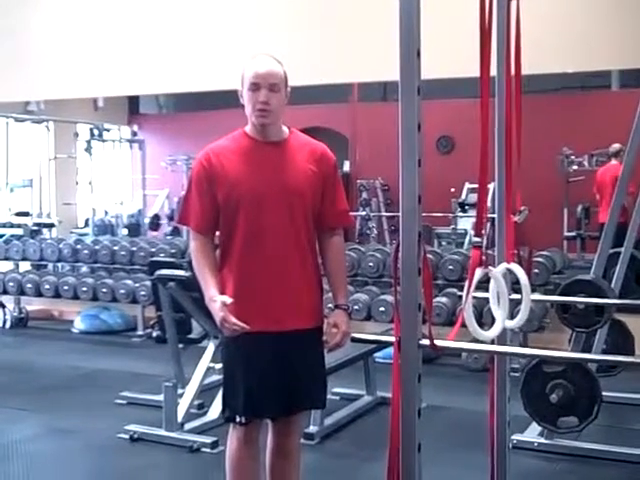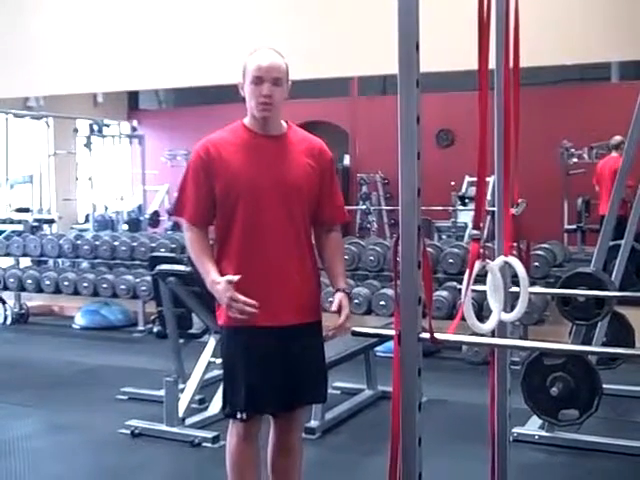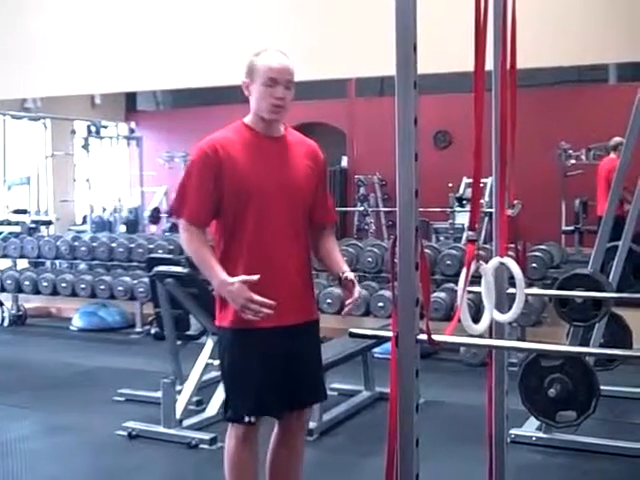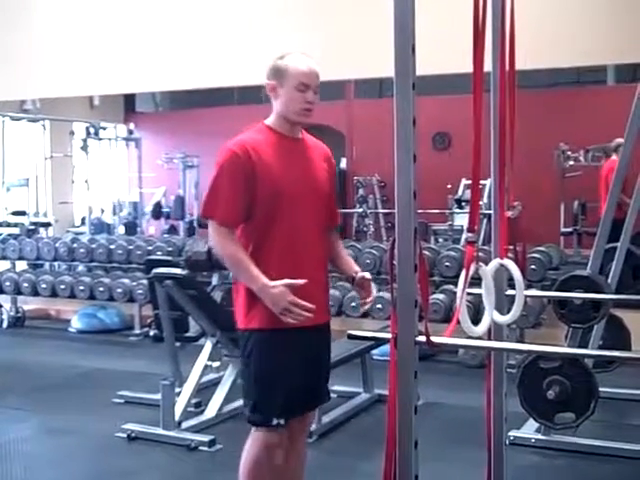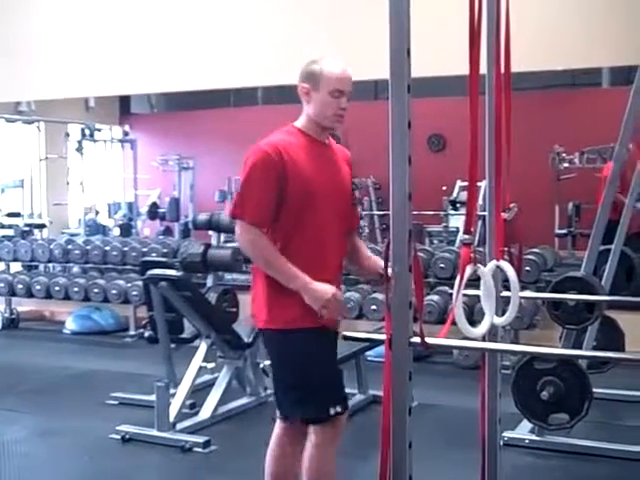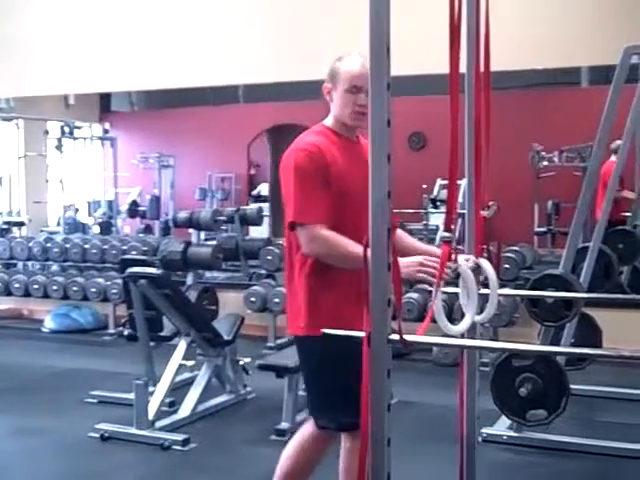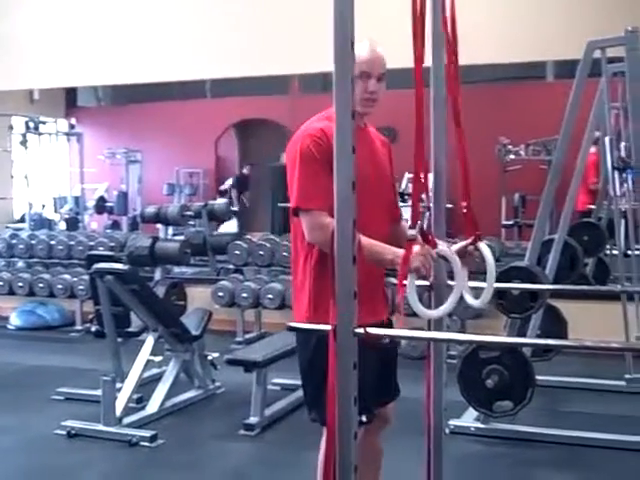
dt=0.4s
person 1, frame 1
left shoulder: (318, 157)
right shoulder: (213, 160)
left elbow: (332, 237)
right elbow: (200, 238)
left wrist: (341, 305)
right wrist: (213, 296)
left hip: (303, 318)
right hip: (245, 320)
left knee: (290, 422)
right knee: (245, 425)
person 1, frame 2
left shoulder: (315, 152)
right shoulder: (212, 152)
left elbow: (329, 230)
right elbow: (193, 228)
left wrist: (340, 287)
right wrist: (214, 280)
left hip: (302, 313)
right hip: (244, 315)
left knee: (292, 419)
right knee: (245, 421)
person 1, frame 3
left shoulder: (310, 153)
right shoulder: (215, 151)
right elbow: (190, 229)
left wrist: (341, 271)
right wrist: (223, 282)
left hip: (300, 313)
right hip: (245, 316)
left knee: (296, 418)
right knee: (244, 424)
person 1, frame 4
left shoulder: (321, 154)
right shoulder: (242, 152)
right elbow: (220, 234)
left wrist: (354, 273)
right wrist: (264, 288)
left hip: (314, 314)
right hip: (268, 317)
left knee: (300, 422)
right knee: (269, 429)
person 1, frame 5
left shoulder: (341, 158)
right shoulder: (272, 153)
right elbow: (248, 235)
left wrist: (380, 270)
right wrist: (306, 286)
left hip: (320, 313)
right hip: (288, 314)
left knee: (295, 420)
right knee: (328, 420)
person 1, frame 6
left shoulder: (370, 155)
right shoulder: (307, 153)
right elbow: (313, 240)
left wrist: (434, 253)
right wrist: (393, 266)
left hip: (352, 312)
right hip: (327, 316)
left knee: (326, 425)
right knee: (357, 429)
person 1, frame 7
left shoulder: (379, 143)
right shoulder: (313, 139)
right elbow: (317, 228)
left wrist: (433, 248)
right wrist: (394, 257)
left hip: (373, 307)
right hip: (329, 310)
left knee: (377, 415)
